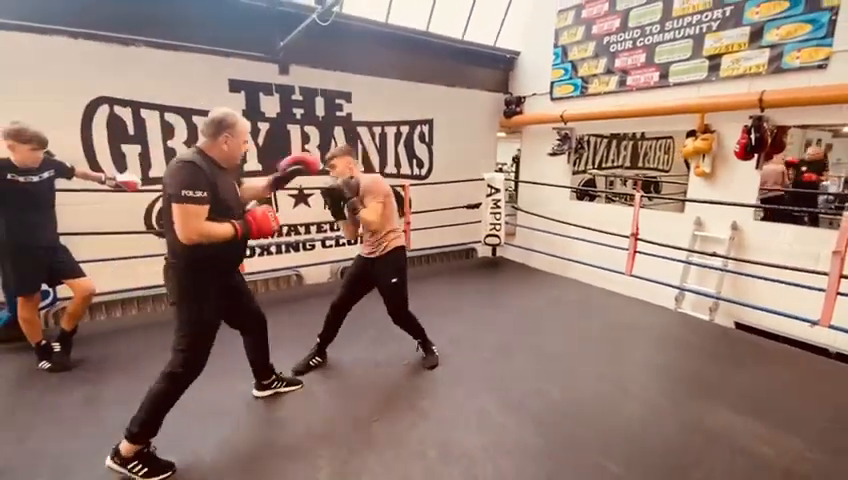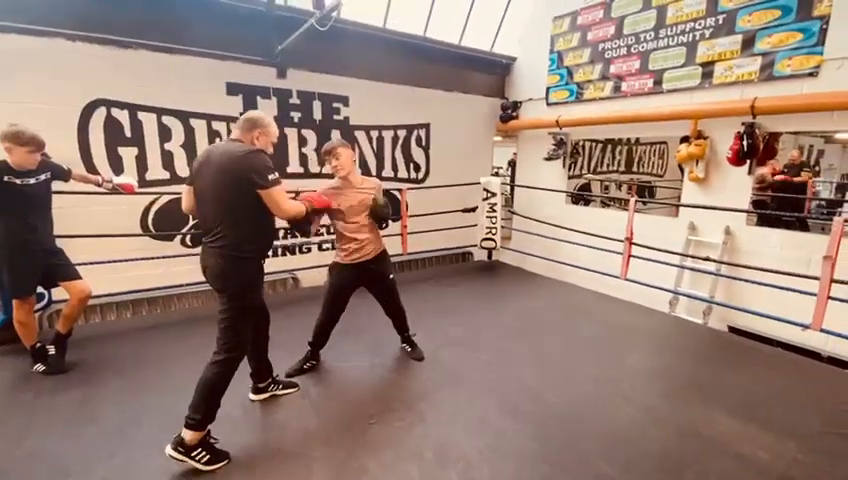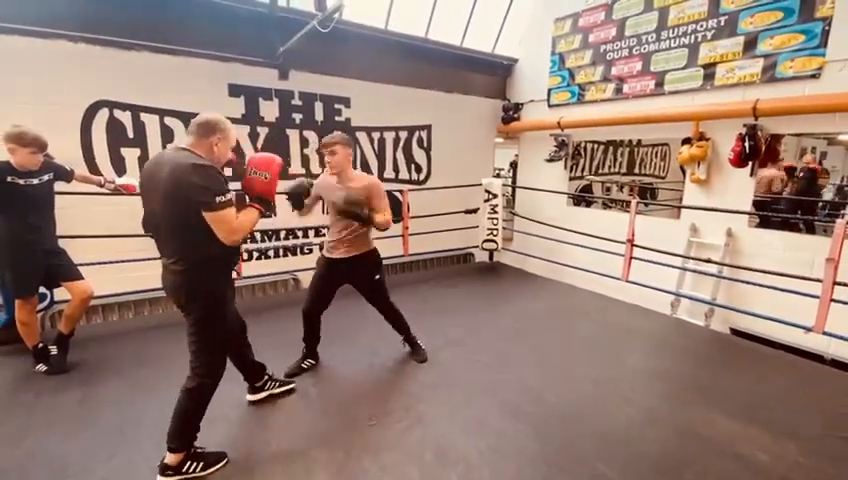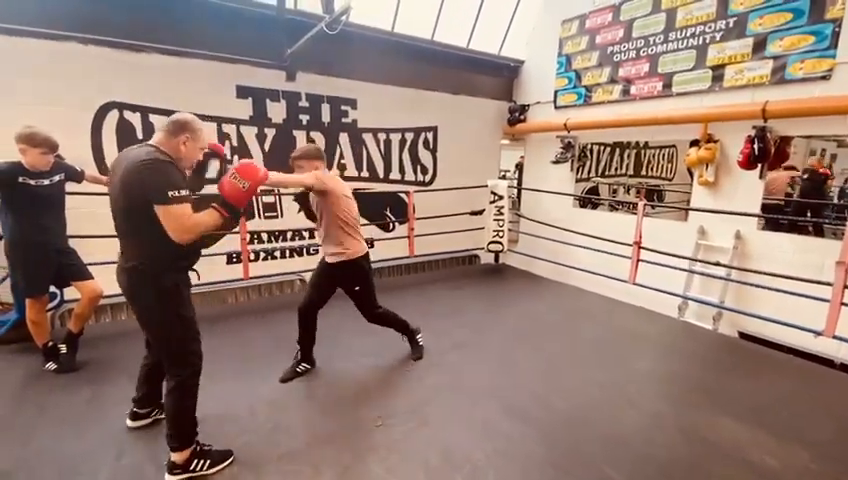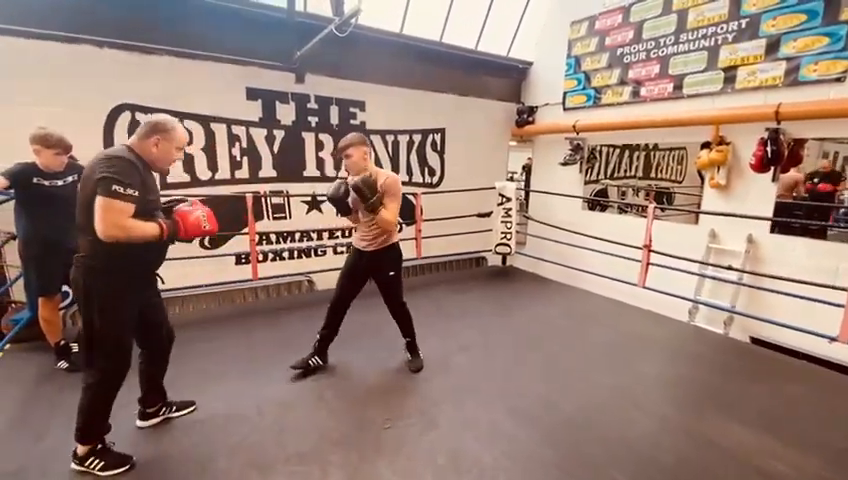
dt=0.5s
person 1, frame 1
left shoulder: (218, 166)
right shoulder: (190, 169)
left elbow: (246, 194)
right elbow: (190, 231)
left wrist: (282, 176)
right wrist: (244, 227)
left hip: (222, 271)
right hip: (195, 278)
left knee: (254, 322)
right knee: (187, 362)
left ankle: (266, 380)
right ankle: (130, 449)
person 1, frame 2
left shoulder: (206, 157)
right shoulder: (252, 159)
left elbow: (189, 206)
right elbow: (285, 210)
right wrist: (312, 203)
left hip: (218, 254)
right hip: (237, 262)
left knee: (258, 319)
right knee: (231, 347)
left ankle: (263, 382)
right ankle: (189, 438)
person 1, frame 3
left shoulder: (157, 164)
right shoulder: (200, 173)
right elbow: (232, 233)
left wrist: (228, 184)
right wrist: (259, 202)
left hip: (184, 271)
right hip: (203, 280)
left knee: (233, 329)
right knee: (206, 369)
left ankle: (258, 382)
person 1, frame 4
left shoulder: (134, 157)
right shoulder: (159, 168)
right elbow: (182, 231)
right wrist: (229, 205)
left hip: (143, 272)
right hip: (157, 278)
left knee: (163, 345)
right knee: (185, 359)
left ankle: (144, 407)
person 1, frame 5
left shoulder: (134, 166)
right shoulder: (119, 167)
right elbow: (110, 228)
left wrist: (171, 215)
right wrist: (170, 228)
left hip: (134, 276)
right hip: (105, 281)
left knee: (160, 337)
right knee: (109, 364)
left ankle: (153, 405)
right ankle: (86, 448)
person 2, frame 1
left shoulder: (50, 165)
left elbow: (79, 172)
left wrist: (109, 179)
left hip: (51, 245)
left knee: (86, 289)
right knee: (28, 301)
left ankle: (62, 343)
right ankle: (44, 352)
person 2, frame 2
left shoulder: (46, 167)
left elbow: (74, 174)
left wrist: (104, 182)
left hip: (47, 247)
left knee: (82, 291)
right knee: (24, 303)
left ankle: (57, 344)
right ankle: (38, 355)
person 2, frame 3
left shoulder: (49, 168)
left elbow: (76, 175)
left wrist: (105, 182)
left hip: (49, 247)
left knee: (84, 292)
right knee: (26, 303)
left ankle: (60, 344)
right ankle: (41, 354)
person 2, frame 4
left shoulder: (60, 168)
left elbow: (87, 176)
left wrist: (112, 182)
left hip: (59, 247)
right hip: (26, 250)
left knee: (93, 291)
right knee: (37, 302)
left ankle: (69, 343)
right ankle: (50, 353)
person 2, frame 5
left shoulder: (73, 169)
right shoulder: (24, 172)
left hip: (71, 247)
right hip: (38, 250)
right knee: (49, 301)
left ankle: (80, 343)
right ankle: (61, 351)
person 3, frame 1
left shoulder: (373, 183)
right shoulder: (346, 190)
left elbow: (373, 223)
right elbow: (351, 234)
left wrist: (352, 200)
right wrist: (337, 208)
left hip: (390, 255)
right hip: (367, 256)
left knee: (398, 312)
right knee: (339, 305)
left ankle: (427, 346)
right ankle: (319, 352)
person 3, frame 2
left shoulder: (373, 185)
right shoulder: (328, 191)
left wrist: (382, 213)
left hip: (376, 259)
right hip: (345, 265)
left knee: (393, 306)
right knee: (328, 316)
left ankle: (407, 340)
right ankle: (312, 355)
person 3, frame 3
left shoulder: (369, 183)
right shoulder: (324, 181)
left elbow: (386, 222)
right elbow: (303, 211)
left wrist: (362, 214)
right wrist: (299, 198)
left hip: (362, 256)
right hip: (331, 258)
left knee: (384, 306)
right knee: (310, 309)
left ankle: (410, 340)
right ankle: (310, 354)
person 3, frame 4
left shoulder: (326, 180)
right shoulder: (324, 187)
left elbow: (285, 181)
right wrist: (313, 210)
left hip: (353, 261)
right hip: (330, 261)
left knee: (371, 311)
right knee: (306, 309)
left ankle: (411, 333)
right ankle: (305, 358)
person 3, frame 5
left shoulder: (389, 180)
right shoulder: (353, 180)
left elbow: (390, 223)
left wrist: (371, 201)
right wrist: (342, 204)
left hip: (385, 252)
right hip: (359, 251)
left knee: (396, 304)
right knee: (338, 302)
left ankle: (413, 349)
right ankle: (319, 354)
